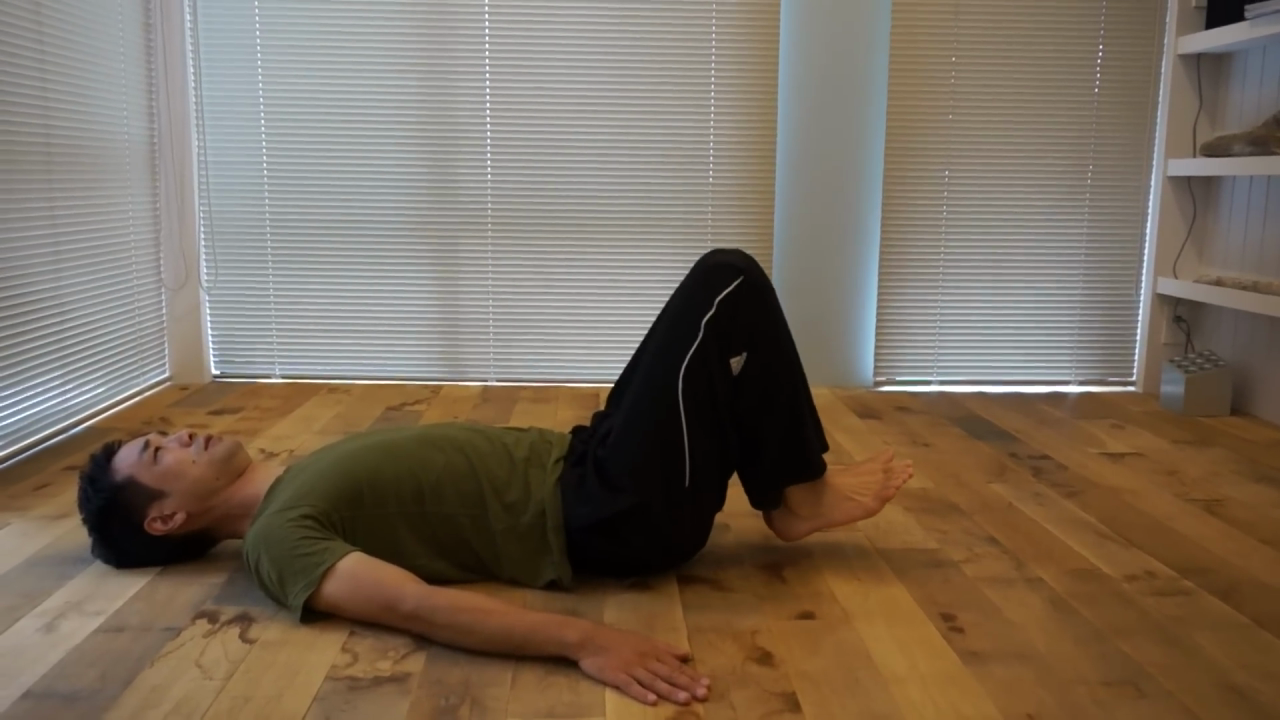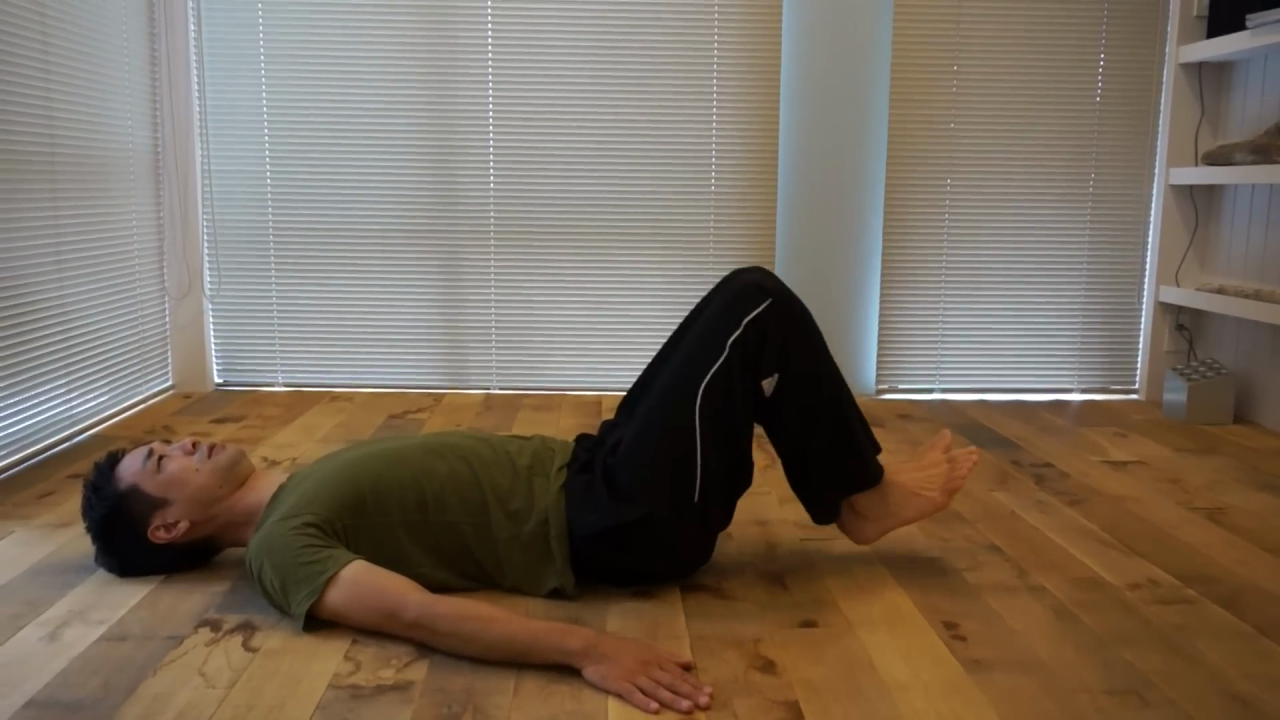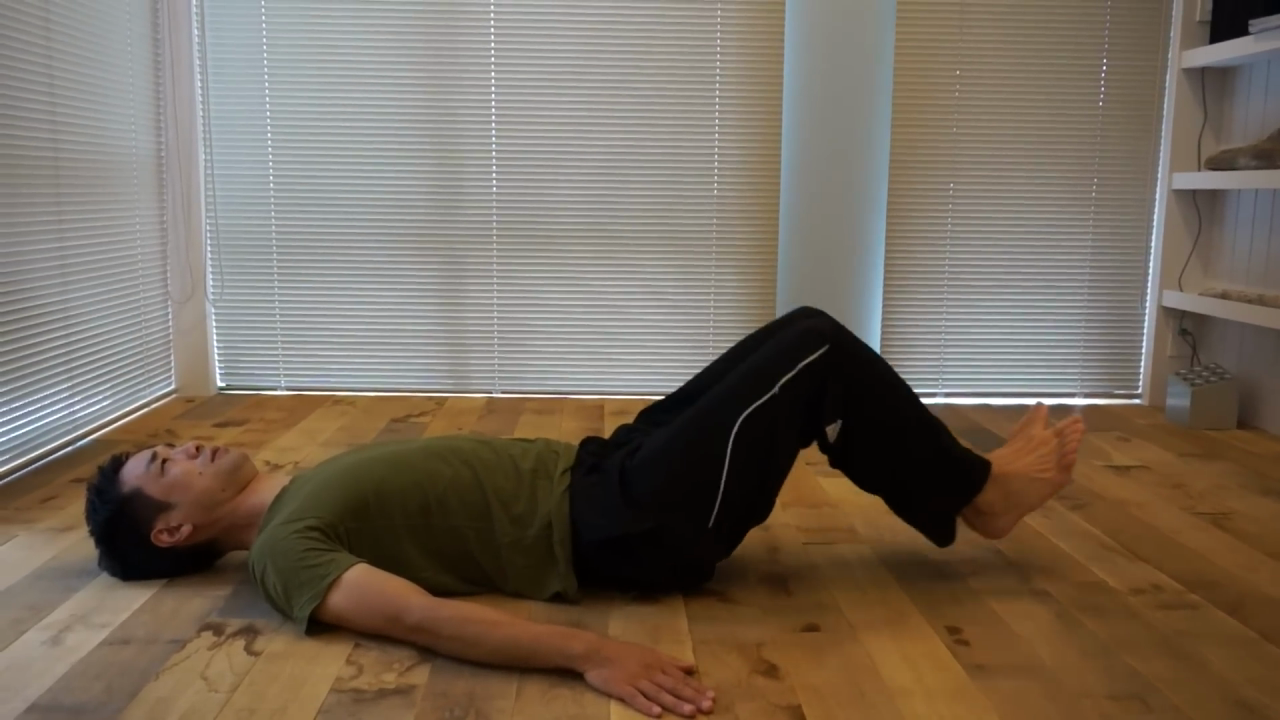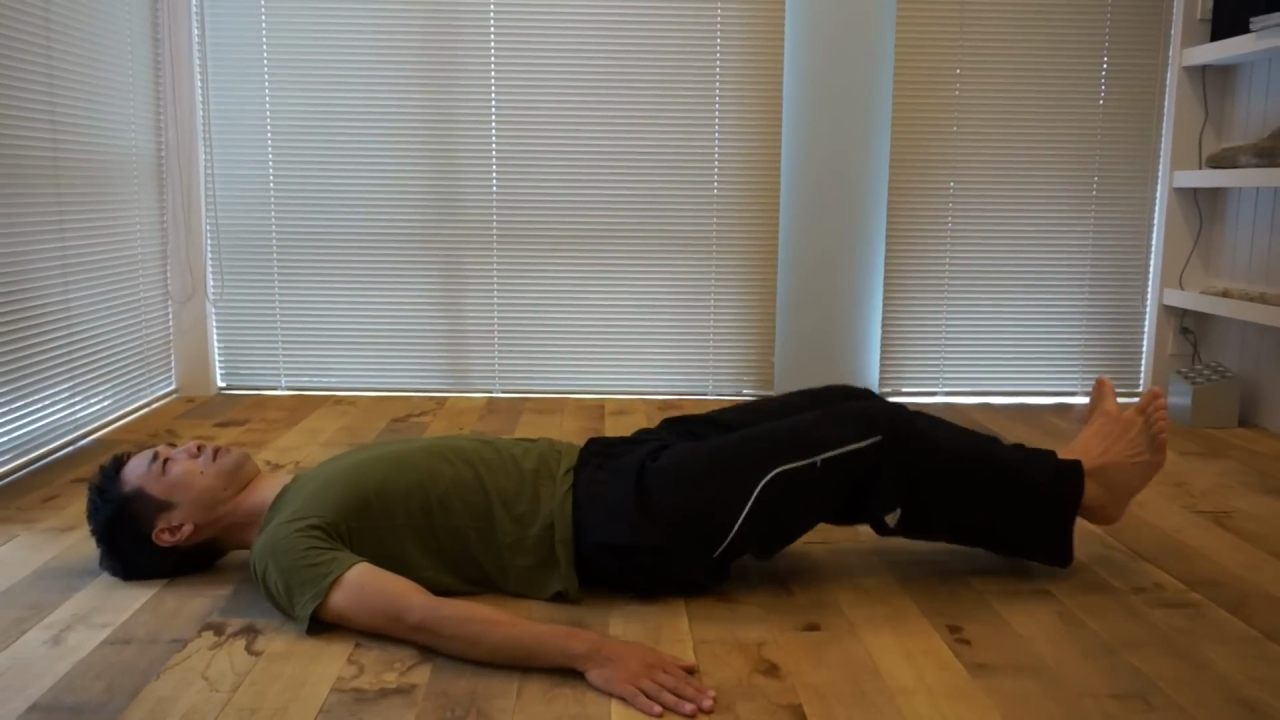
dt=0.5s
person 1, frame 1
left shoulder: (303, 485)
right shoulder: (281, 541)
right elbow: (416, 606)
right wrist: (584, 638)
left hip: (576, 466)
right hip: (612, 516)
left knee: (723, 280)
right knee: (728, 285)
left ankle: (797, 483)
right ankle: (796, 497)
person 1, frame 2
left shoulder: (308, 494)
right shoulder: (284, 548)
right elbow: (417, 612)
right wrist: (589, 648)
left hip: (583, 467)
right hip: (616, 524)
left knee: (750, 300)
right knee: (755, 309)
left ankle: (857, 486)
right ankle: (860, 498)
person 1, frame 3
left shoulder: (309, 498)
right shoulder: (284, 553)
right elbow: (417, 615)
left hip: (593, 469)
right hip: (616, 528)
left knee: (801, 343)
right knee: (812, 352)
left ankle: (971, 482)
right ankle: (982, 494)
person 1, frame 4
left shoulder: (311, 496)
right shoulder: (286, 551)
right elbow: (423, 614)
left hip: (599, 467)
right hip: (613, 529)
left knee: (842, 414)
right knee: (861, 442)
left ankle: (1056, 478)
right ankle: (1076, 487)
